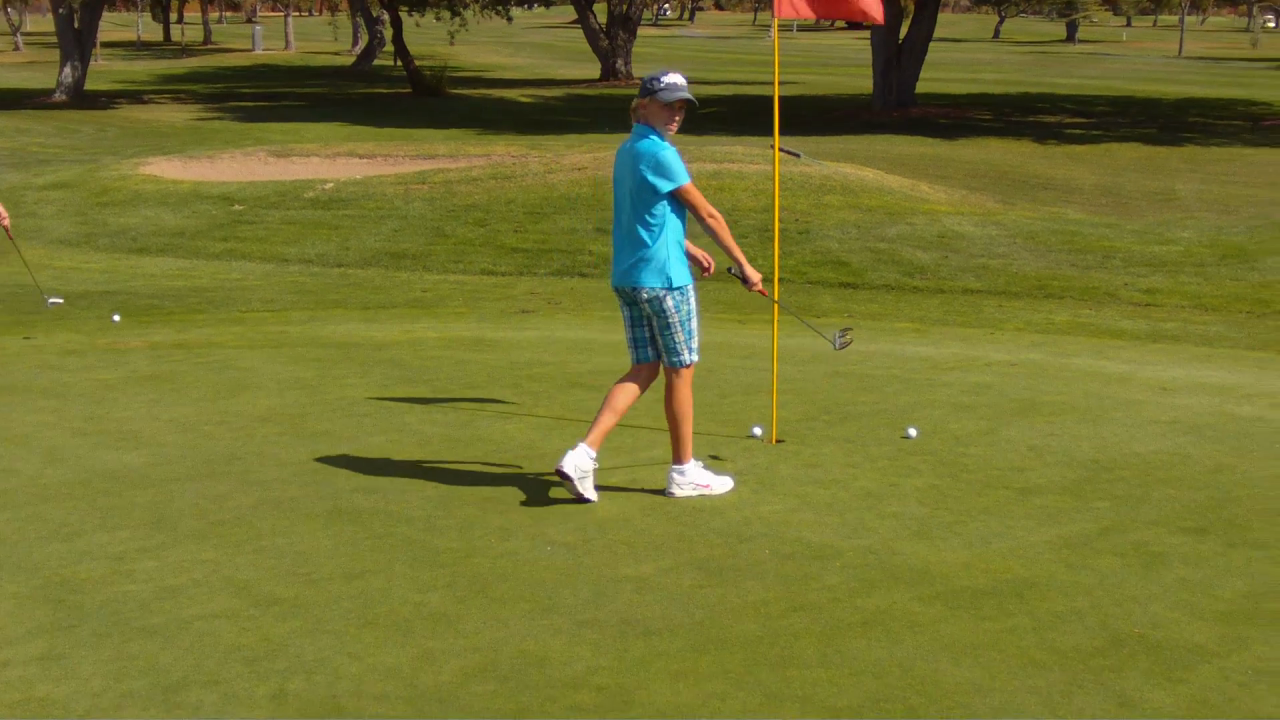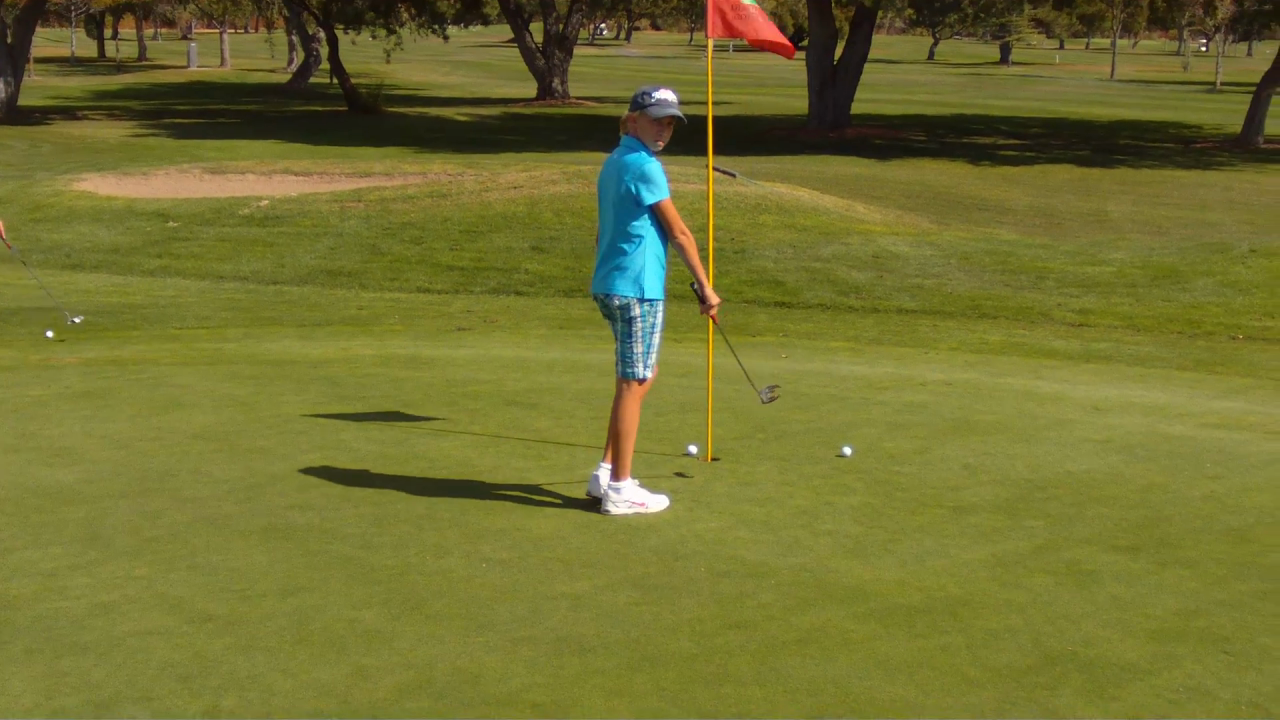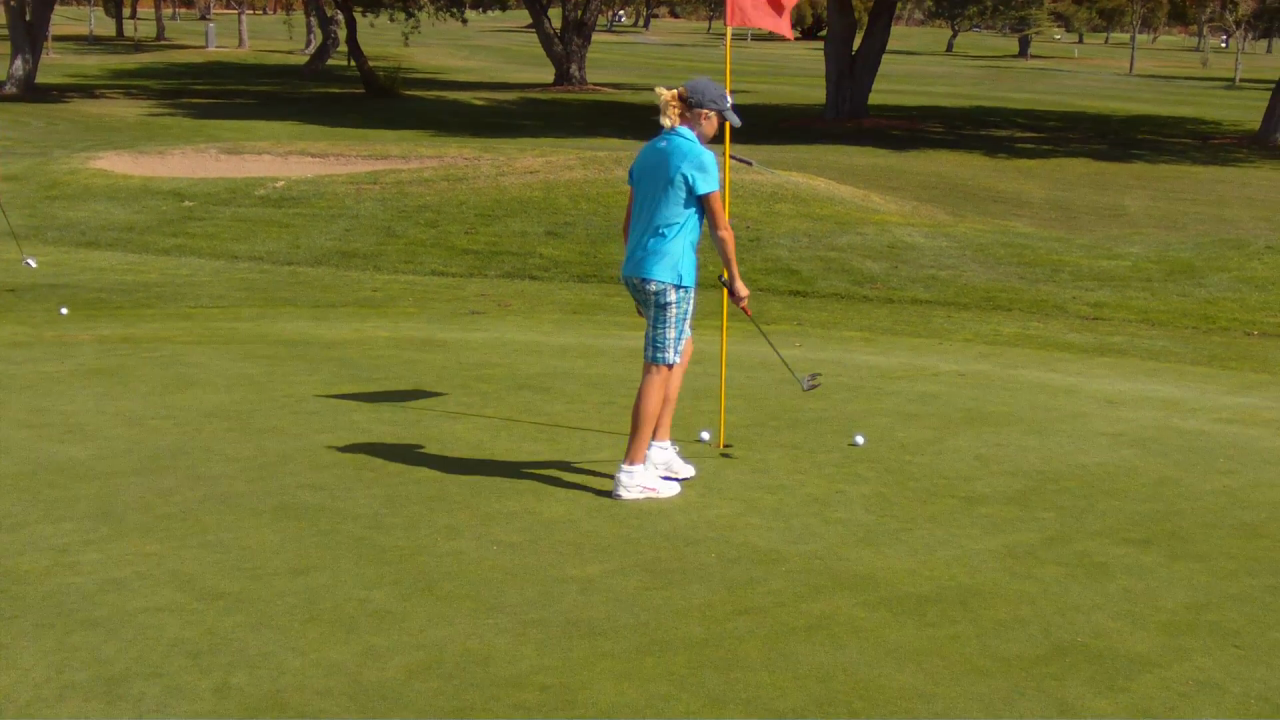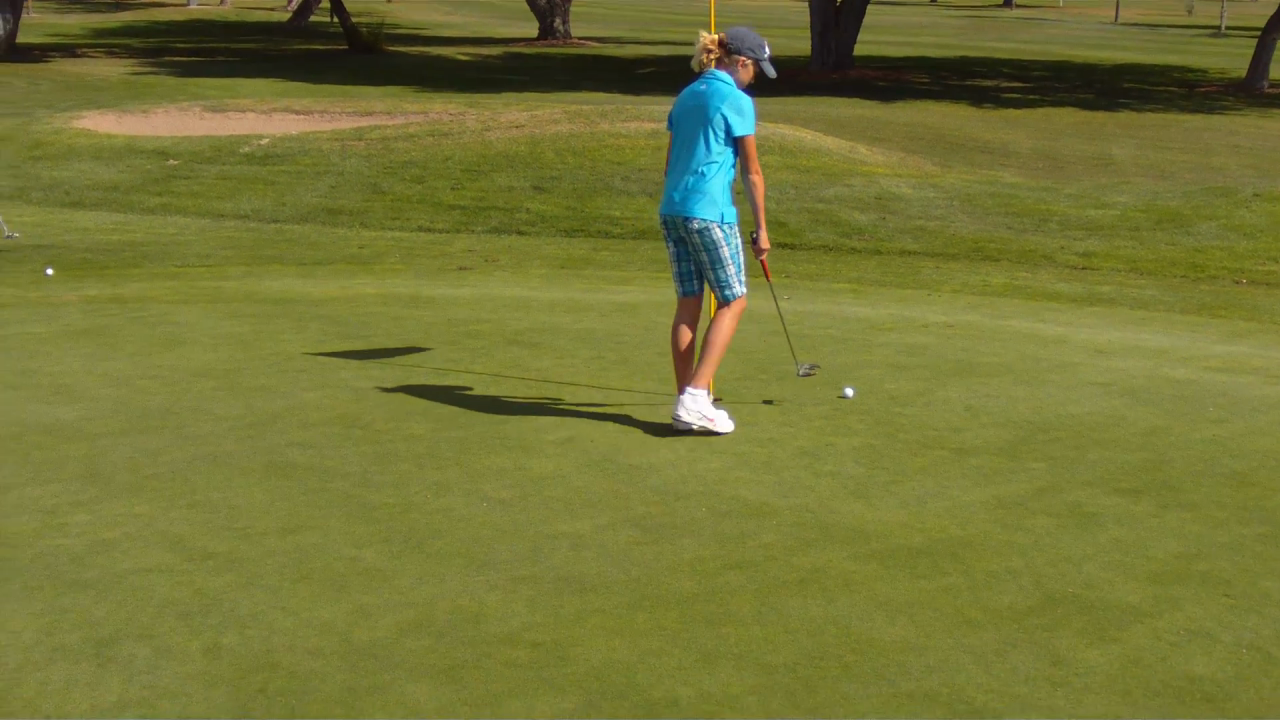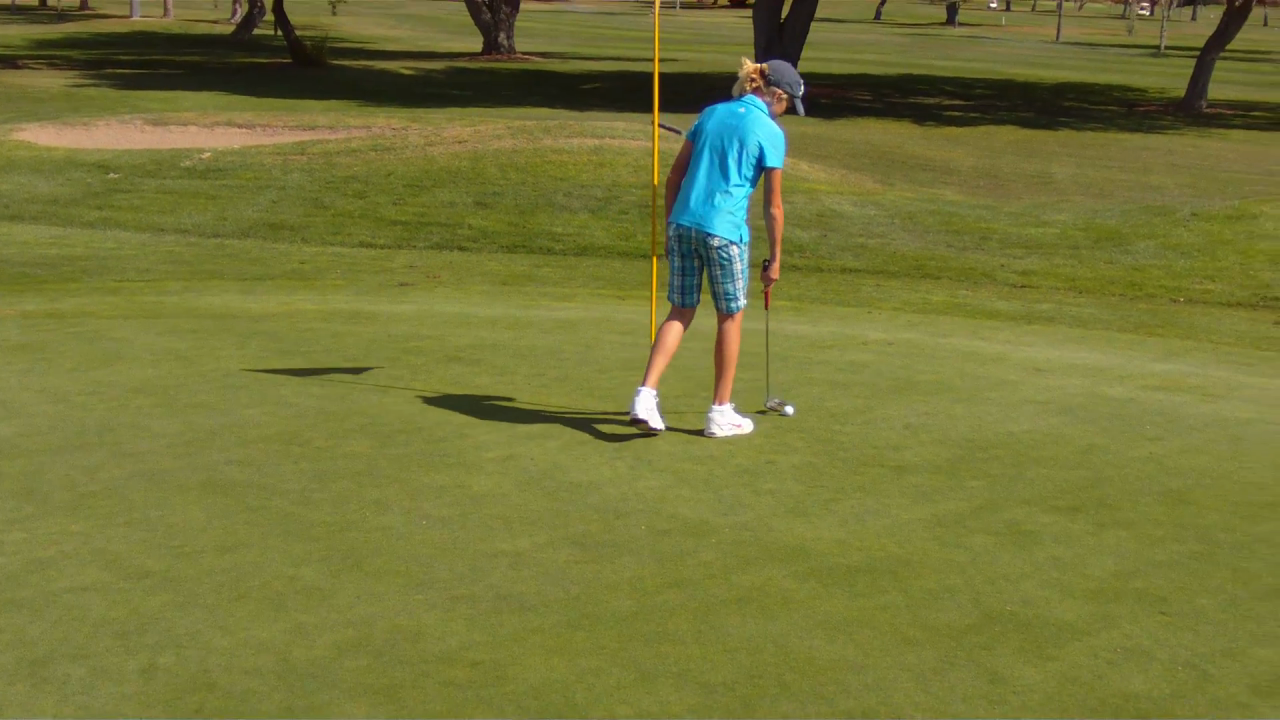
dt=0.7s
person 1, frame 1
left shoulder: (628, 150)
right shoulder: (658, 153)
right elbow: (707, 214)
left wrist: (689, 248)
right wrist: (744, 265)
left hip: (629, 276)
right hip: (664, 277)
left knee: (643, 369)
right knee: (680, 371)
left ankle: (583, 453)
right ankle: (683, 470)
person 1, frame 2
left shoulder: (614, 162)
right shoulder: (643, 166)
right elbow: (679, 233)
right wrist: (705, 286)
left hip: (610, 286)
right hip: (637, 289)
left knee: (639, 378)
right knee: (633, 384)
left ankle: (607, 473)
right ankle: (619, 488)
person 1, frame 3
left shoulder: (649, 152)
right shoulder: (698, 158)
left elbow: (628, 222)
right elbow: (720, 227)
right wrist: (735, 277)
left hip: (637, 271)
right hip: (669, 274)
left knee: (681, 352)
right knee: (659, 368)
left ankle: (658, 449)
right ankle: (632, 472)
person 1, frame 4
left shoulder: (687, 96)
right shoulder: (737, 101)
right elbow: (752, 172)
right wrist: (762, 228)
left hip: (672, 210)
right hip: (710, 213)
left knee: (689, 304)
right knee: (733, 302)
left ankle: (689, 401)
right ankle: (694, 395)
person 1, frame 5
left shoulder: (711, 113)
right shoulder: (770, 133)
left elbow: (674, 176)
right elbow: (773, 205)
left wrist: (672, 225)
right wrist: (775, 259)
left hip: (683, 224)
right hip: (724, 231)
left knee: (680, 311)
right knee: (730, 318)
left ankle: (646, 395)
right ankle: (720, 412)
